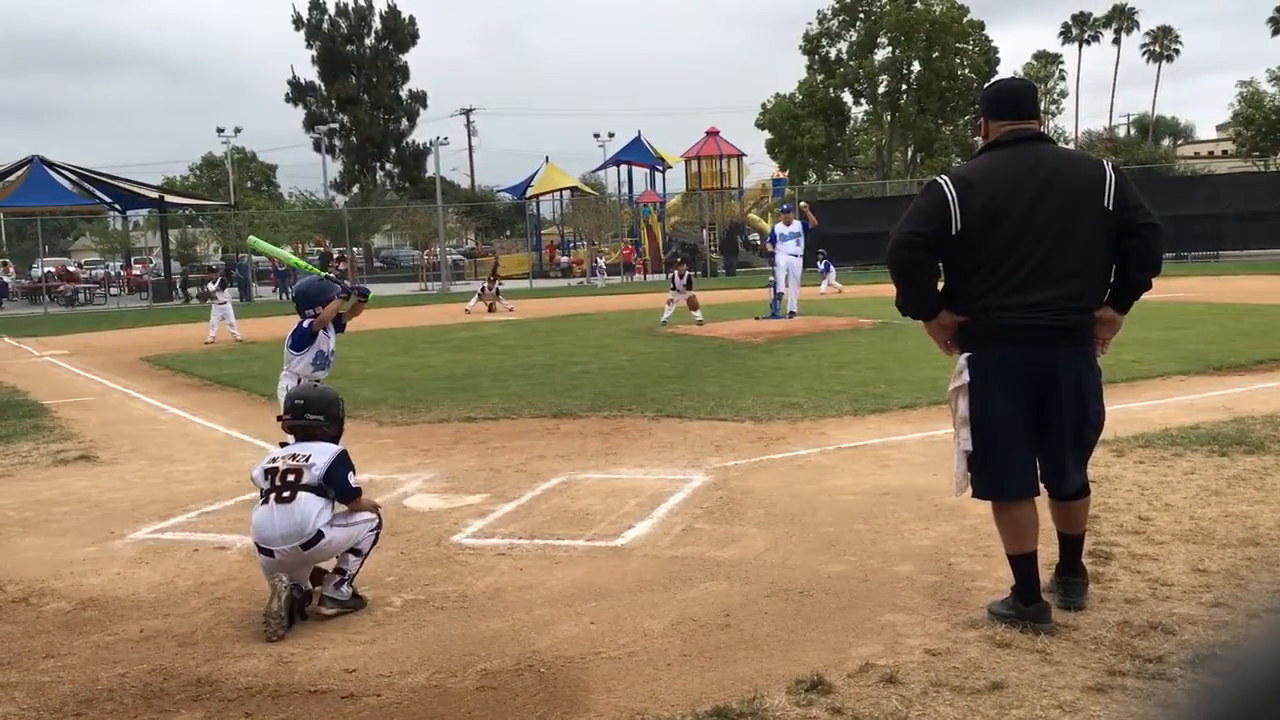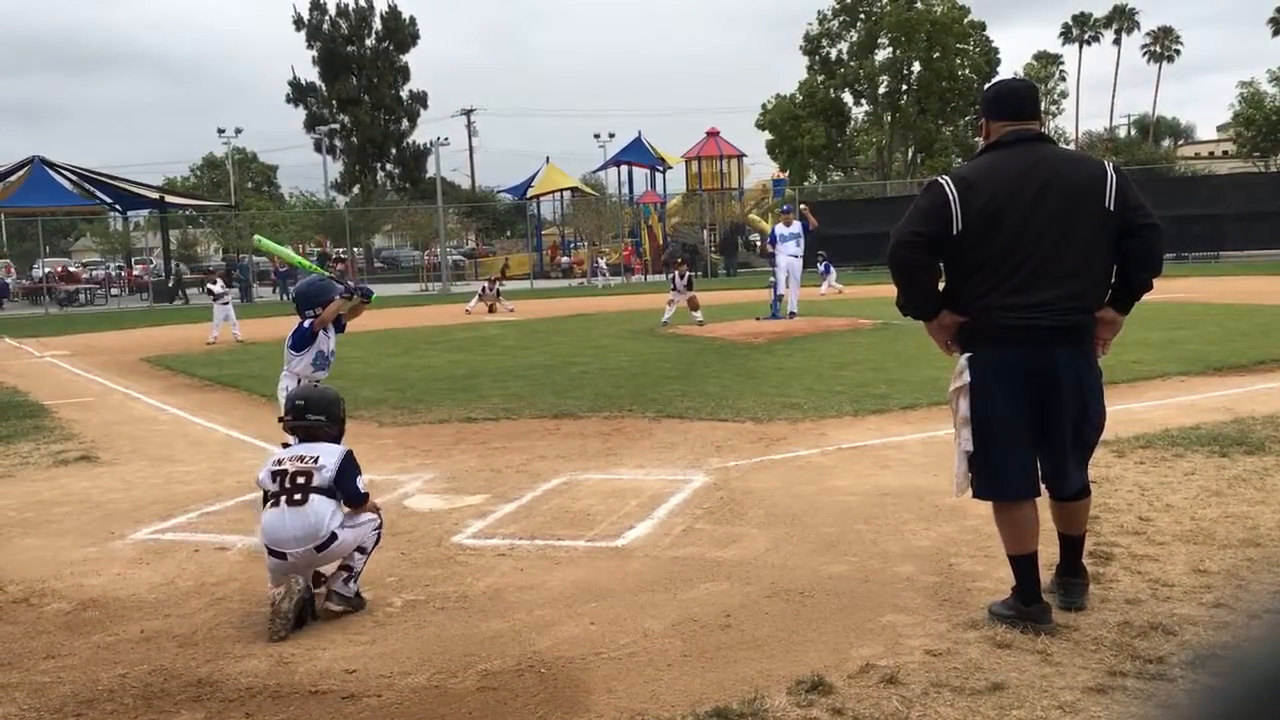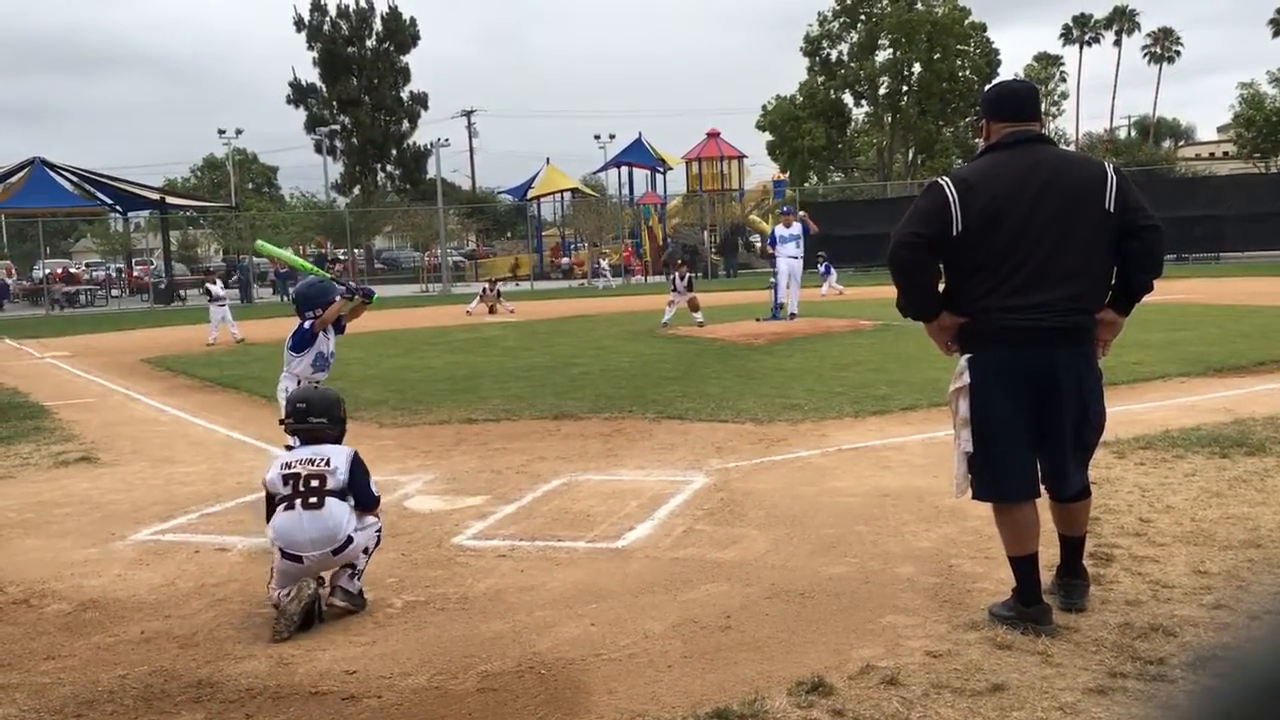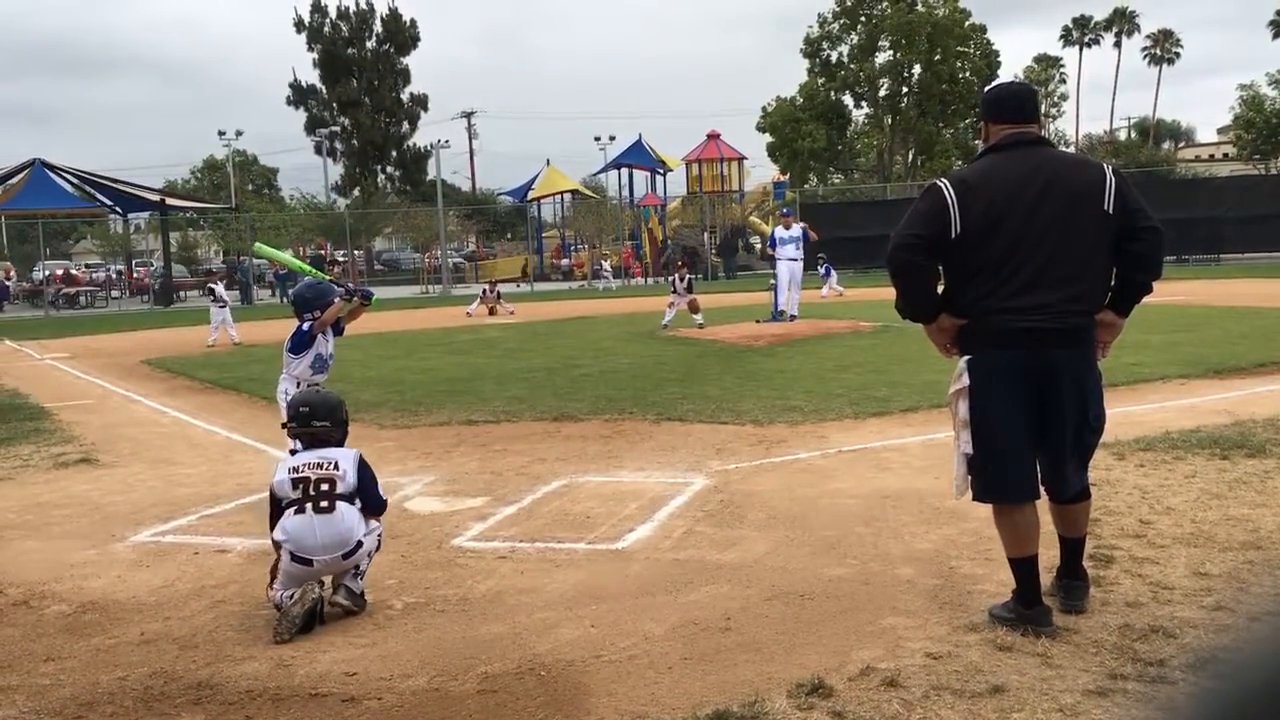
dt=0.2s
person 1, frame 1
left shoulder: (959, 186)
right shoulder: (1097, 175)
left elbow: (905, 249)
right elbow: (1146, 236)
left wrist: (931, 312)
right wrist: (1116, 305)
left hip: (994, 352)
right hip: (1072, 346)
left knee: (1008, 479)
right knee: (1068, 470)
left ankle: (1028, 599)
right ankle: (1071, 576)
person 1, frame 2
left shoulder: (960, 185)
right shoulder: (1098, 175)
left elbow: (906, 249)
right elbow: (1147, 237)
left wrist: (932, 312)
right wrist: (1117, 305)
left hip: (995, 352)
right hip: (1073, 347)
left knee: (1009, 478)
right knee: (1069, 470)
left ankle: (1029, 599)
right ankle: (1072, 577)
person 1, frame 3
left shoulder: (959, 186)
right shoulder: (1098, 176)
left elbow: (906, 250)
right elbow: (1148, 238)
left wrist: (932, 313)
right wrist: (1117, 306)
left hip: (995, 353)
right hip: (1073, 347)
left knee: (1009, 481)
right knee: (1069, 471)
left ankle: (1029, 601)
right ankle: (1072, 579)
person 1, frame 4
left shoulder: (959, 189)
right shoulder: (1097, 178)
left elbow: (905, 252)
right elbow: (1147, 239)
left wrist: (930, 315)
right wrist: (1117, 308)
left hip: (994, 354)
right hip: (1073, 349)
left knee: (1009, 482)
right knee: (1069, 472)
left ankle: (1030, 602)
right ankle: (1073, 580)
person 2, frame 1
left shoulder: (272, 459)
right shoulder: (333, 453)
right elbow: (350, 498)
right wrist: (367, 504)
left hip: (267, 549)
right hip: (308, 539)
left knee: (298, 590)
right knee: (369, 520)
left ankle: (289, 594)
right ankle: (336, 594)
person 2, frame 2
left shoulder: (274, 461)
right shoulder: (339, 454)
right elbow: (357, 502)
right wrist: (370, 506)
left hip: (277, 551)
right hip: (320, 541)
left knee: (280, 590)
right knee: (371, 521)
left ankle: (292, 596)
right ankle: (341, 591)
person 2, frame 3
left shoulder: (279, 464)
right shoulder: (346, 456)
left elbow: (273, 518)
right elbow: (369, 505)
left wrist: (282, 566)
right wrist: (366, 510)
left hip: (290, 553)
right hip: (336, 545)
left knee: (279, 592)
right knee: (370, 523)
left ankle: (294, 598)
right ankle: (346, 588)
person 2, frame 4
left shoulder: (283, 467)
right shoulder: (352, 459)
left elbow: (276, 526)
right elbow: (377, 509)
left wrist: (280, 562)
right wrist: (357, 514)
left hip: (298, 555)
right hip: (344, 550)
left knee: (279, 593)
right knee: (372, 527)
left ankle: (298, 600)
right ankle: (349, 588)
person 3, frame 1
left shoulder: (330, 324)
right shoulder: (305, 329)
left elbow: (349, 315)
right elbow: (323, 320)
left wrist: (361, 299)
right wrist: (343, 297)
right hip: (294, 389)
person 3, frame 2
left shoulder: (330, 324)
right shoulder: (305, 329)
left elbow: (352, 313)
right elbow: (323, 319)
left wrist: (363, 299)
right wrist: (344, 296)
right hip: (294, 389)
person 3, frame 3
left shoulder: (330, 325)
right shoulder: (305, 330)
left elbow: (352, 315)
right elbow: (324, 320)
left wrist: (364, 300)
right wrist: (345, 297)
right hip: (294, 391)
person 3, frame 4
left shoulder: (328, 327)
right shoulder: (304, 331)
left elbow: (351, 316)
right elbow: (324, 321)
left wrist: (363, 302)
right wrist: (344, 298)
right hip: (293, 392)
right knee: (301, 444)
